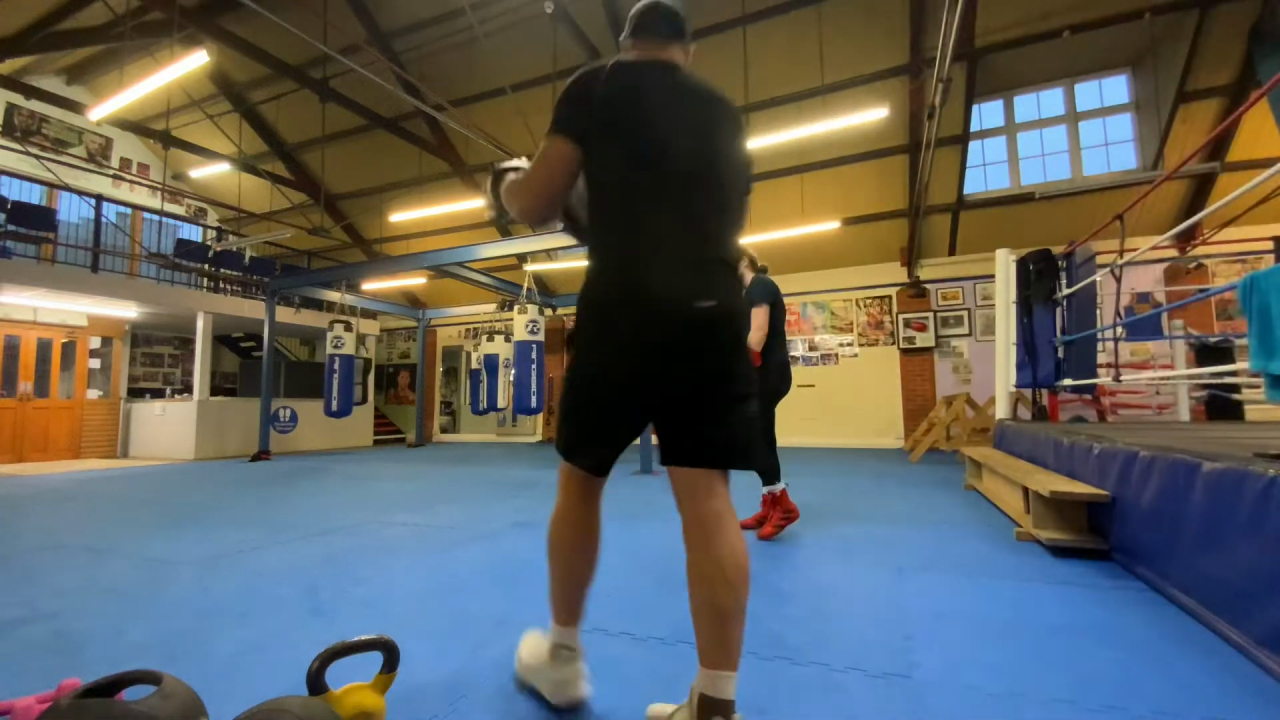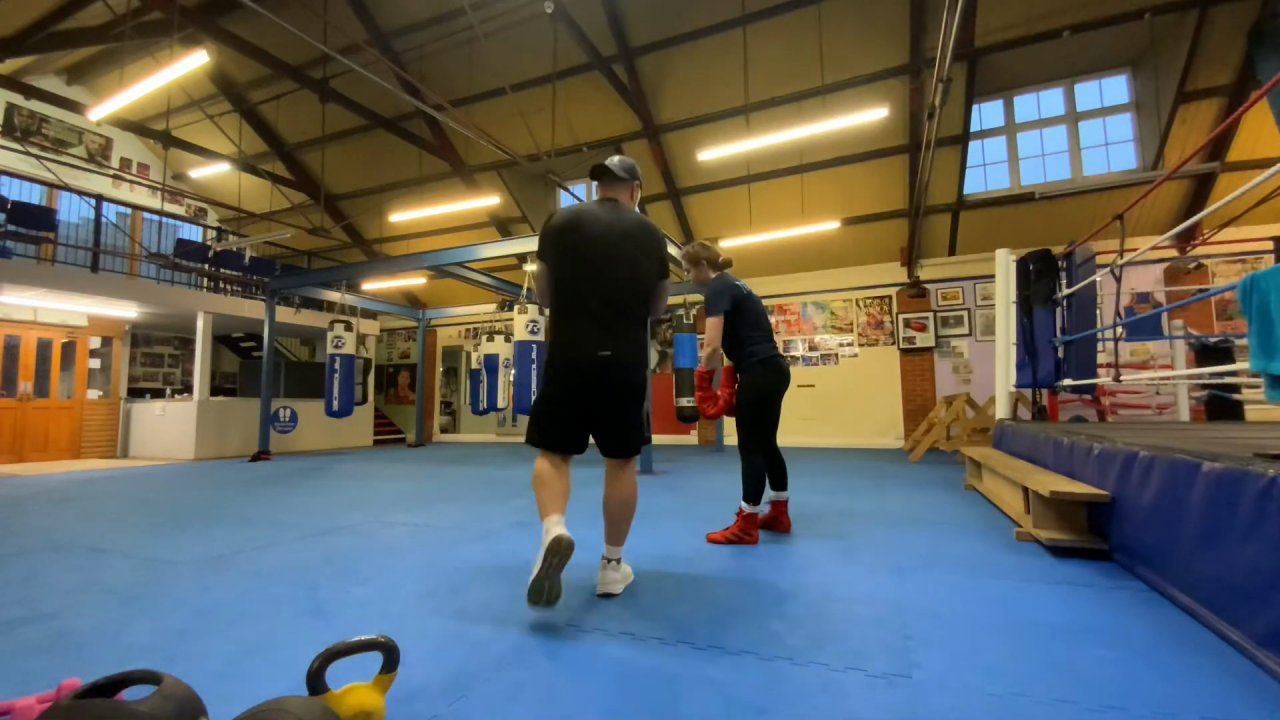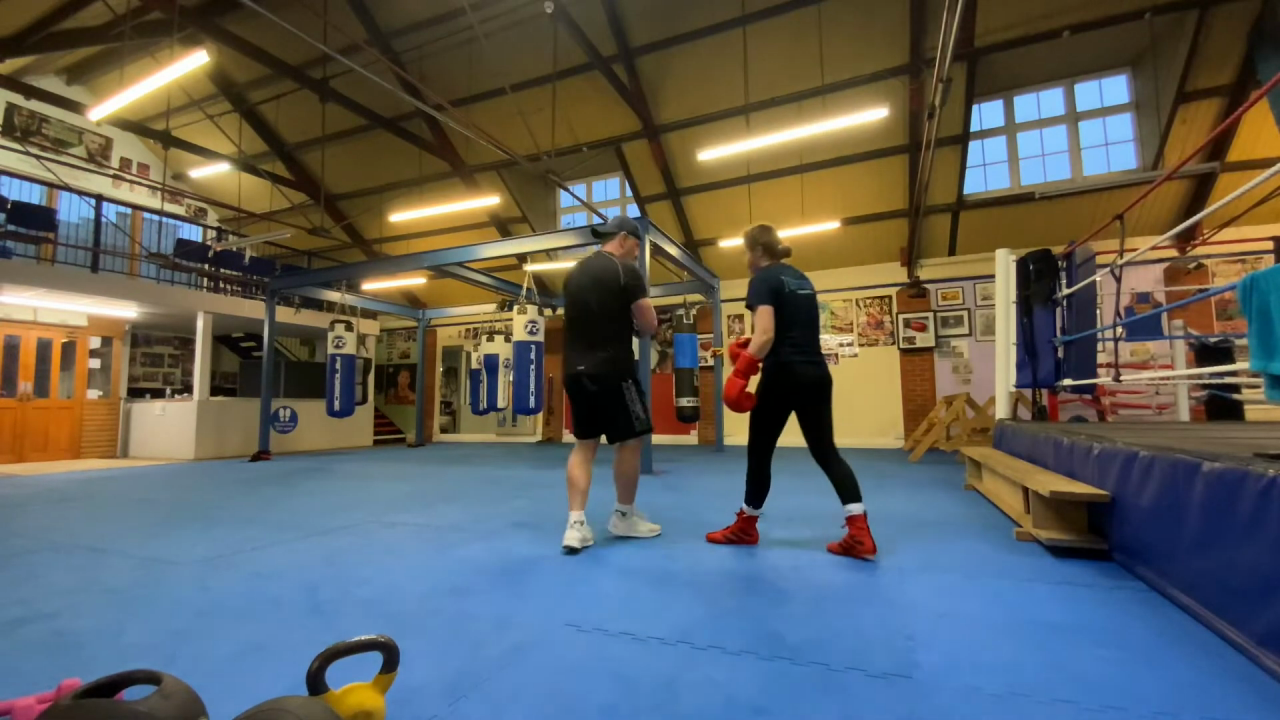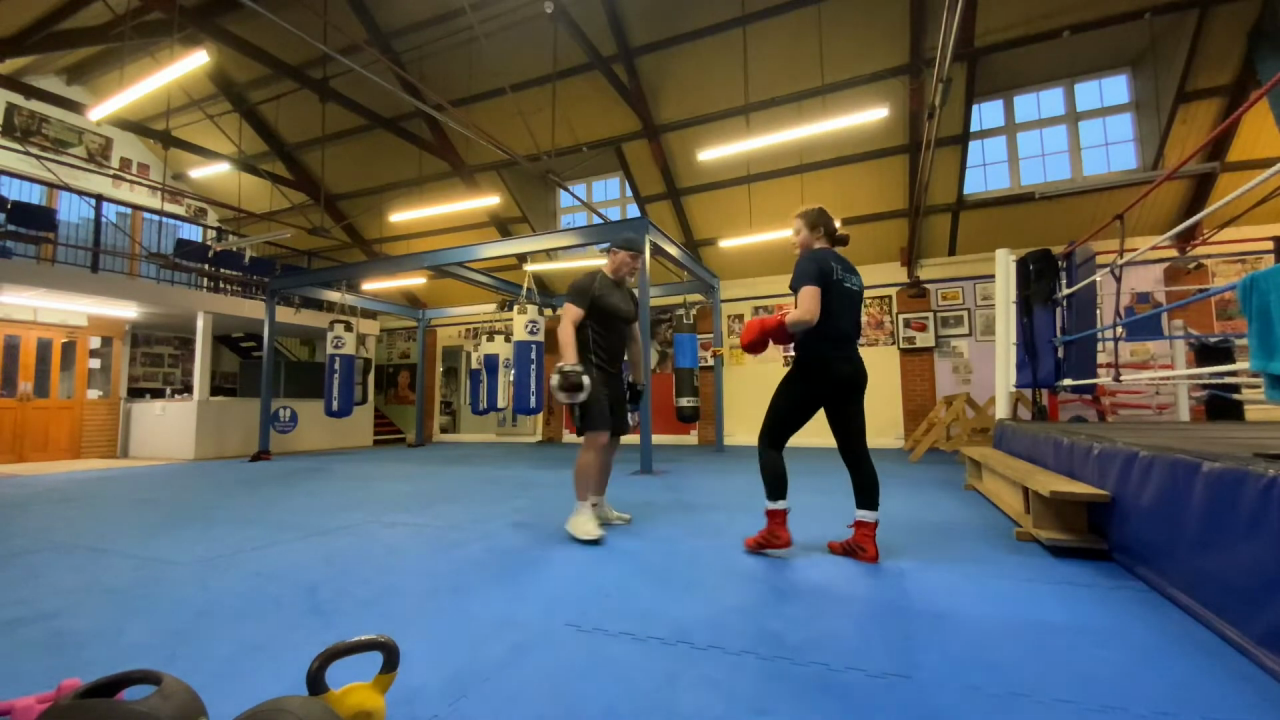
dt=0.7s
person 1, frame 1
left shoulder: (597, 88)
right shoulder: (723, 115)
left elbow: (534, 206)
left wrist: (507, 189)
left hip: (625, 310)
right hip: (717, 314)
left knee: (581, 481)
right knee: (705, 496)
left ankle: (562, 656)
person 1, frame 2
left shoulder: (560, 223)
right shoulder: (650, 234)
left elbow: (544, 295)
right elbow: (658, 305)
left hip: (568, 358)
right hip: (626, 361)
left knee: (553, 455)
right knee: (621, 463)
left ankle: (554, 532)
right ankle: (612, 565)
person 1, frame 3
left shoulder: (574, 273)
right shoulder: (626, 271)
right elbow: (648, 324)
right wrist: (646, 317)
left hip: (576, 369)
right hip: (613, 368)
left knee: (585, 444)
right knee: (631, 441)
left ankle: (576, 525)
right ankle: (625, 517)
person 1, frame 4
left shoulder: (628, 295)
right shoulder: (588, 285)
left elbow: (633, 339)
right elbow: (566, 324)
left wrist: (637, 378)
right wrist: (568, 364)
left hip: (613, 375)
right hip: (587, 374)
left knee: (611, 441)
right knee: (596, 439)
left ankle: (597, 506)
right ankle: (581, 514)
person 2, frame 1
left shoulder: (759, 285)
right shoulder: (756, 289)
left elbow: (759, 331)
left hip: (769, 372)
right hip: (769, 372)
right knee: (762, 438)
left ankle: (782, 503)
right ankle: (770, 508)
person 2, frame 2
left shoulder: (716, 288)
right shoulder: (733, 284)
left elbow: (712, 345)
right wrist: (731, 385)
left hip: (760, 373)
right hip: (775, 369)
left knee: (751, 448)
right knee: (766, 444)
left ankle: (747, 525)
right ankle: (778, 514)
person 2, frame 3
left shoulder: (763, 279)
right shoulder: (802, 279)
left elbow: (766, 336)
left wrist: (739, 374)
right wrist: (751, 347)
left hip: (784, 376)
right hip: (817, 373)
left knee: (760, 451)
right knee: (826, 451)
left ankle: (746, 527)
right ankle: (860, 534)
person 2, frame 4
left shoulder: (810, 261)
right shoulder: (848, 270)
left elbow: (807, 315)
left wrist: (767, 327)
left hip: (813, 368)
right hip: (849, 369)
left knee: (770, 441)
right knee: (855, 451)
left ankle: (776, 527)
right ankle: (864, 539)
